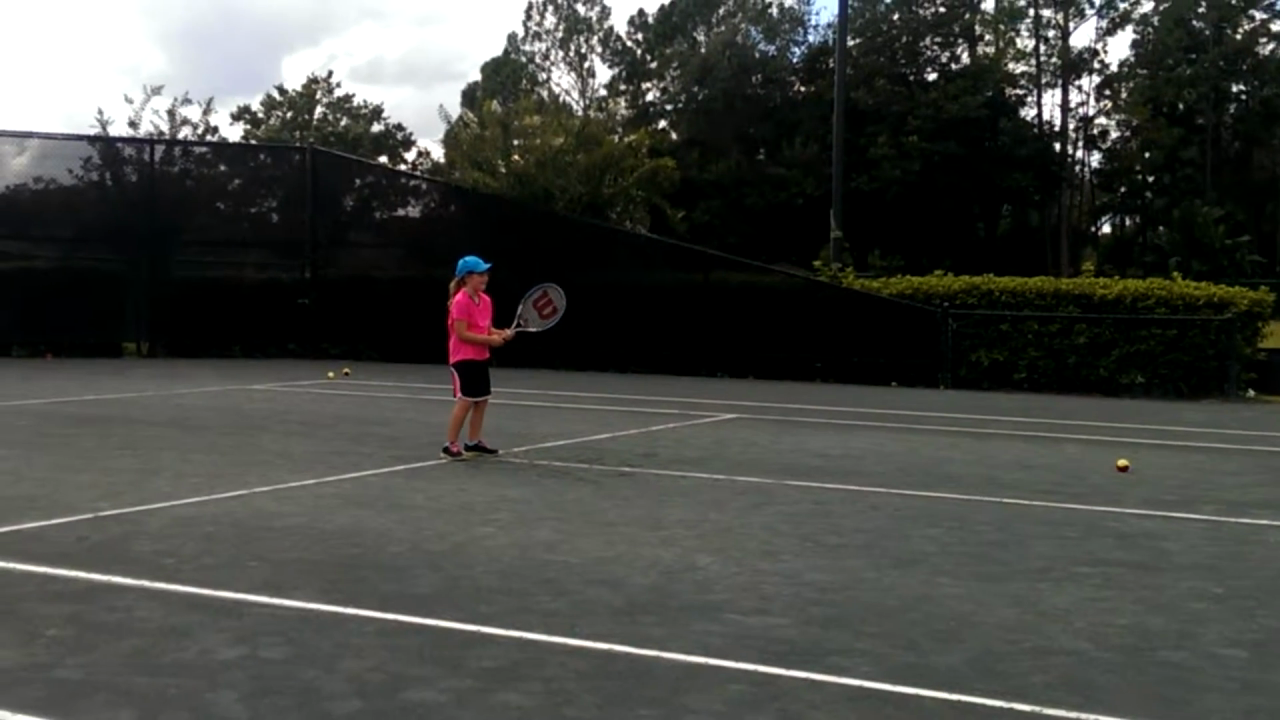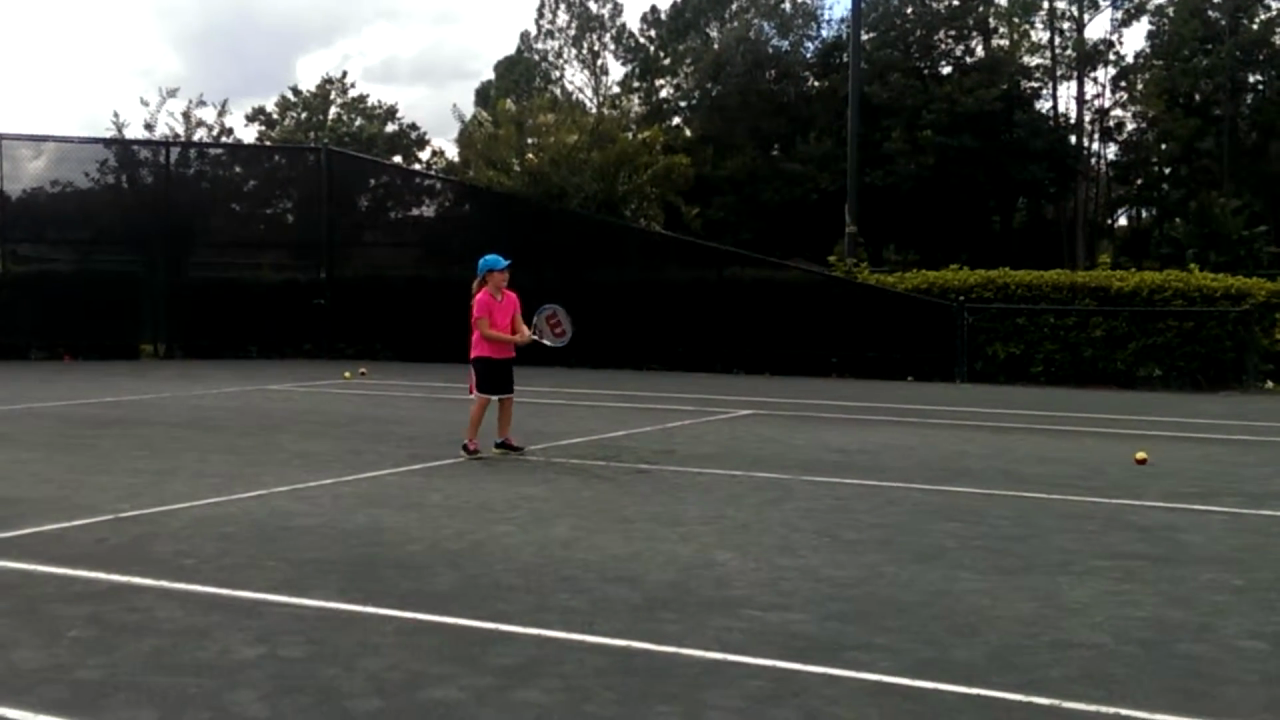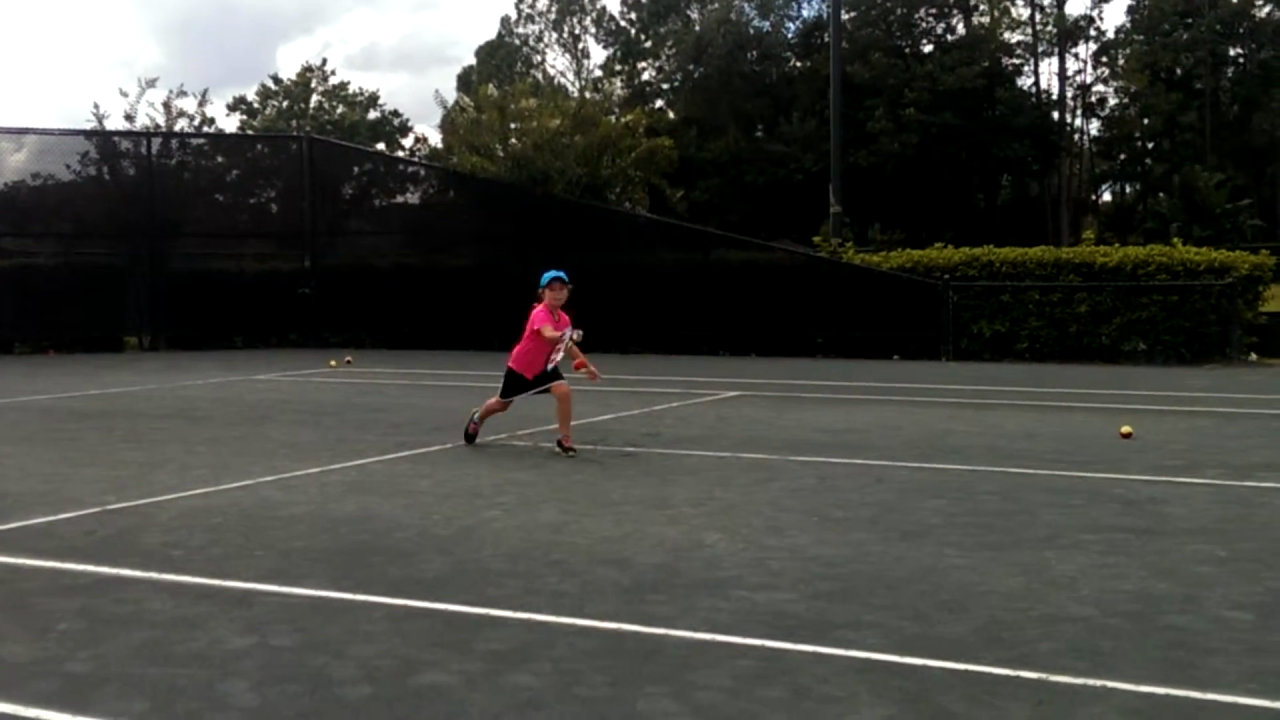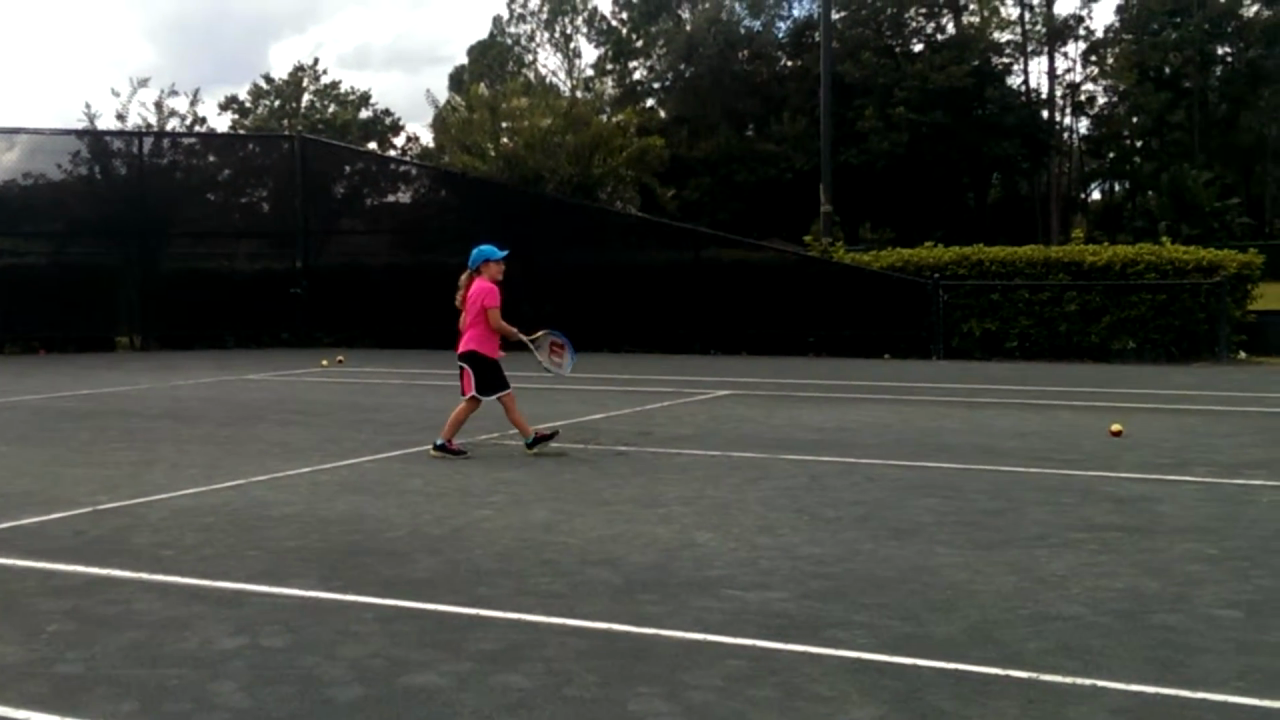
dt=1s
person 1, frame 1
left shoulder: (485, 300)
right shoulder: (461, 301)
right elbow: (461, 333)
left wrist: (501, 334)
right wrist: (489, 340)
left hip: (480, 358)
right hip: (464, 358)
left knee: (481, 401)
right knee: (465, 401)
left ankle: (473, 442)
right ankle: (450, 444)
person 1, frame 2
left shoulder: (512, 298)
right shoulder: (482, 299)
left elbow: (518, 324)
right elbow: (484, 331)
left wrist: (525, 334)
right wrist: (513, 339)
left hip: (505, 356)
right hip: (484, 356)
left knee: (507, 398)
right knee: (483, 399)
left ankle: (503, 440)
right ankle: (470, 442)
person 1, frame 3
left shoulder: (564, 319)
right shoulder: (539, 314)
left elbow: (567, 344)
right elbow: (549, 335)
left wrist: (587, 365)
right wrist: (563, 335)
left hip: (545, 367)
right hip: (519, 367)
left knee: (564, 392)
right knee: (501, 404)
left ankle: (565, 439)
right ankle: (478, 417)
person 1, frame 4
left shoulder: (474, 288)
right shoulder: (489, 289)
left elbow: (462, 324)
right elbow: (495, 323)
right wrist: (514, 334)
left hip: (485, 354)
right hip: (476, 353)
left knee: (507, 397)
right knee: (472, 400)
left ankle: (531, 438)
right ankle: (442, 443)
